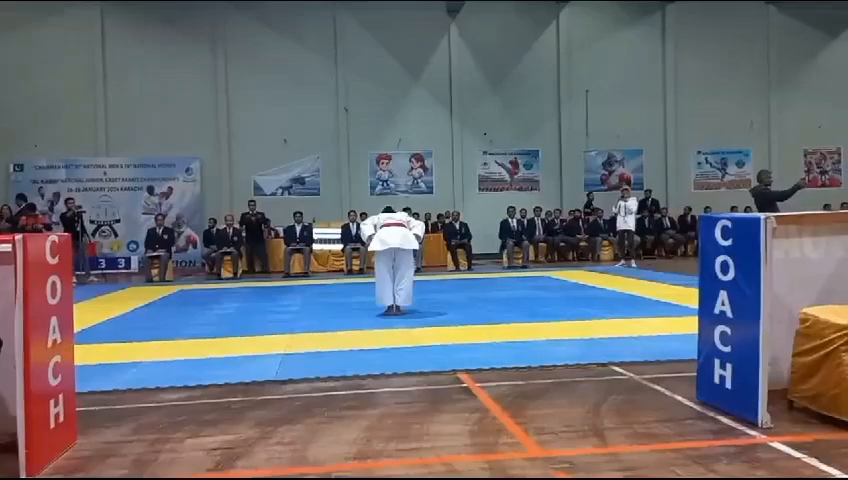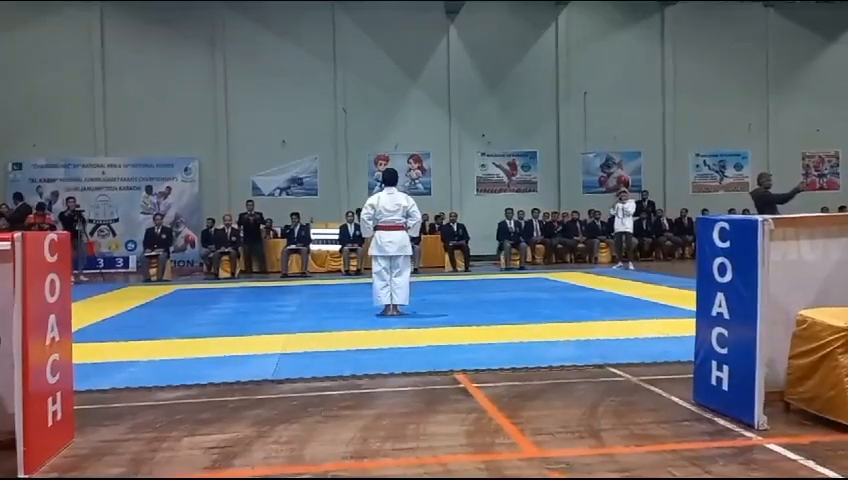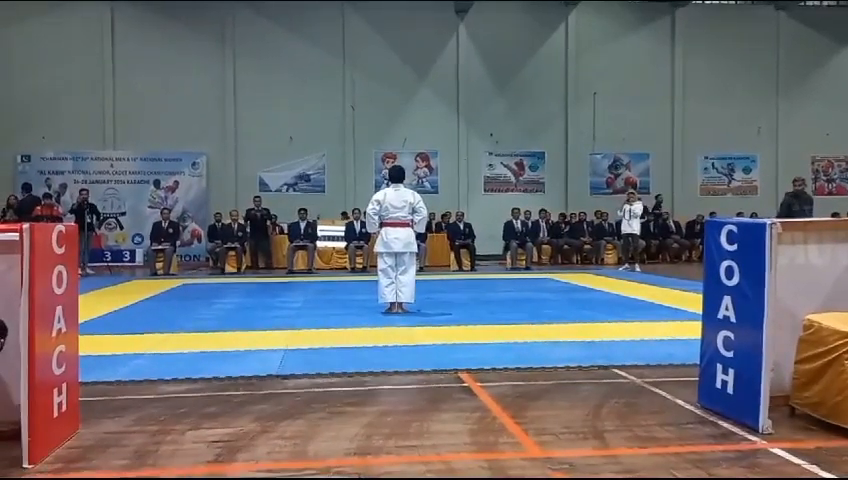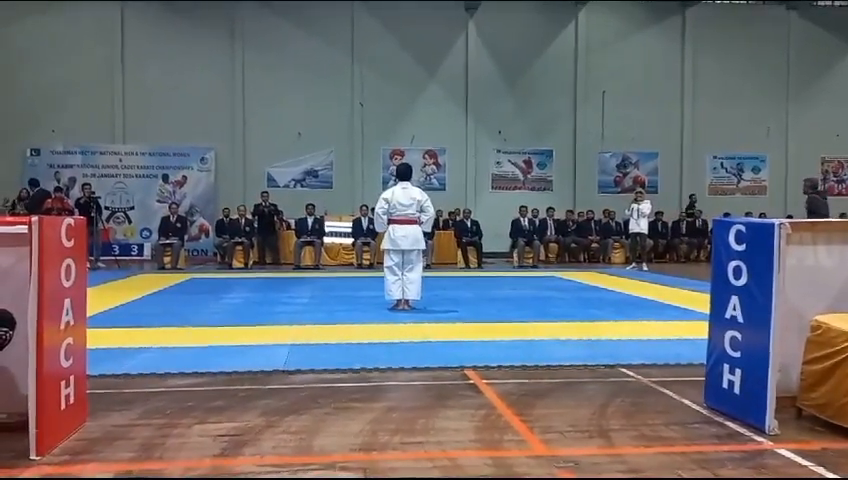
dt=1s
person 1, frame 1
left shoulder: (377, 217)
right shoulder: (404, 216)
left elbow: (365, 225)
right elbow: (419, 225)
left wrist: (369, 237)
right wrist: (416, 237)
left hip: (384, 238)
right hip: (403, 237)
left knee: (384, 275)
right knee: (404, 274)
left ankle: (389, 307)
right ankle: (399, 307)
person 1, frame 2
left shoulder: (375, 198)
right shoulder: (405, 198)
left elbow: (365, 217)
right elbow: (416, 217)
left wrist: (371, 234)
right wrist: (408, 233)
left hip: (381, 238)
right hip: (400, 238)
left knee: (381, 274)
right knee: (400, 274)
left ankle: (387, 307)
right ankle: (396, 307)
person 1, frame 3
left shoulder: (381, 194)
right shoulder: (412, 194)
left elbow: (371, 213)
right elbow: (422, 213)
left wrist: (376, 229)
right wrist: (414, 228)
left hip: (387, 235)
right hip: (406, 235)
left knee: (387, 271)
right knee: (406, 271)
left ankle: (392, 305)
right ankle: (401, 305)
person 1, frame 4
left shoulder: (389, 193)
right shoulder: (419, 193)
left elbow: (379, 212)
right elbow: (429, 212)
left wrist: (384, 229)
right wrist: (420, 227)
left hip: (394, 233)
right hip: (413, 233)
left knee: (393, 269)
right knee: (412, 269)
left ankle: (398, 301)
right ankle: (407, 301)
